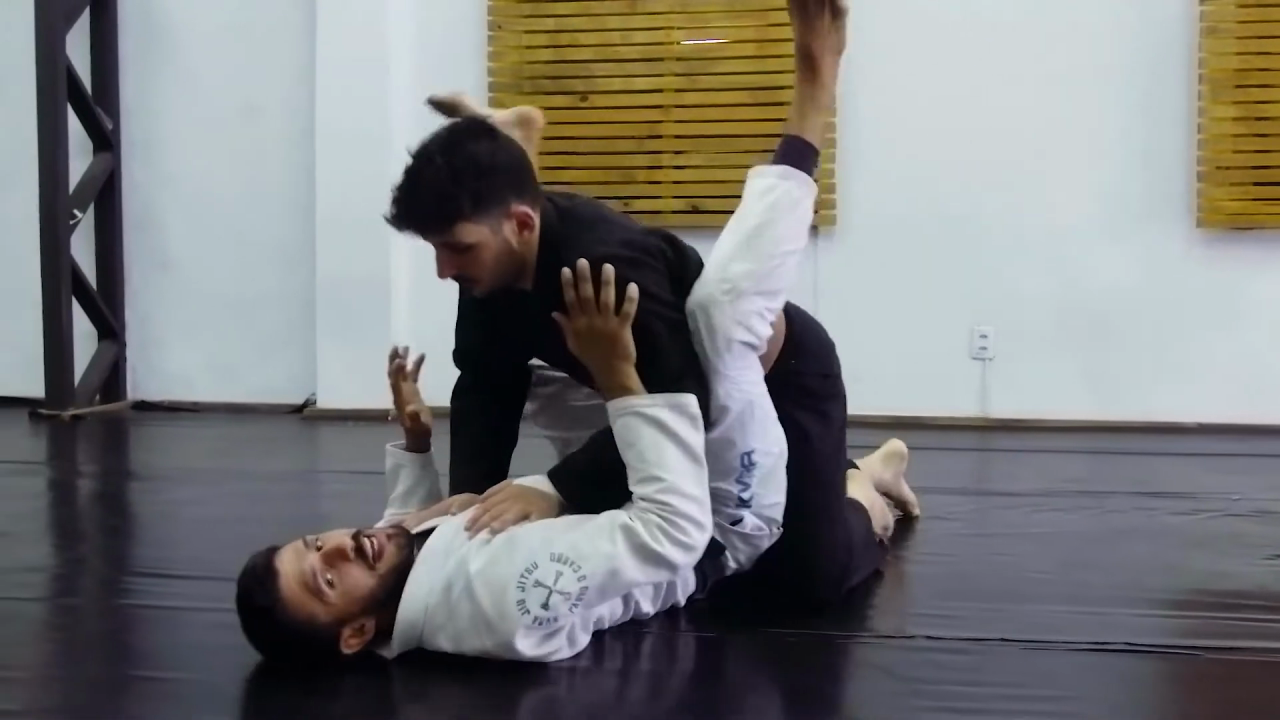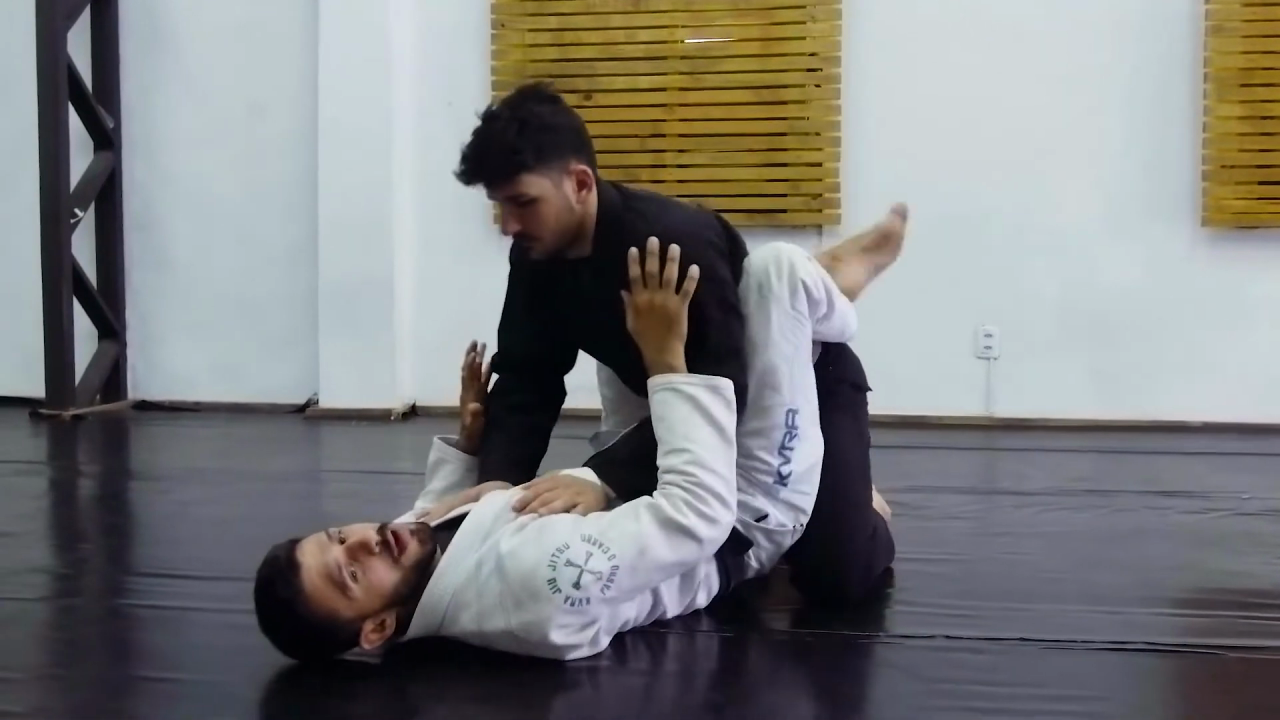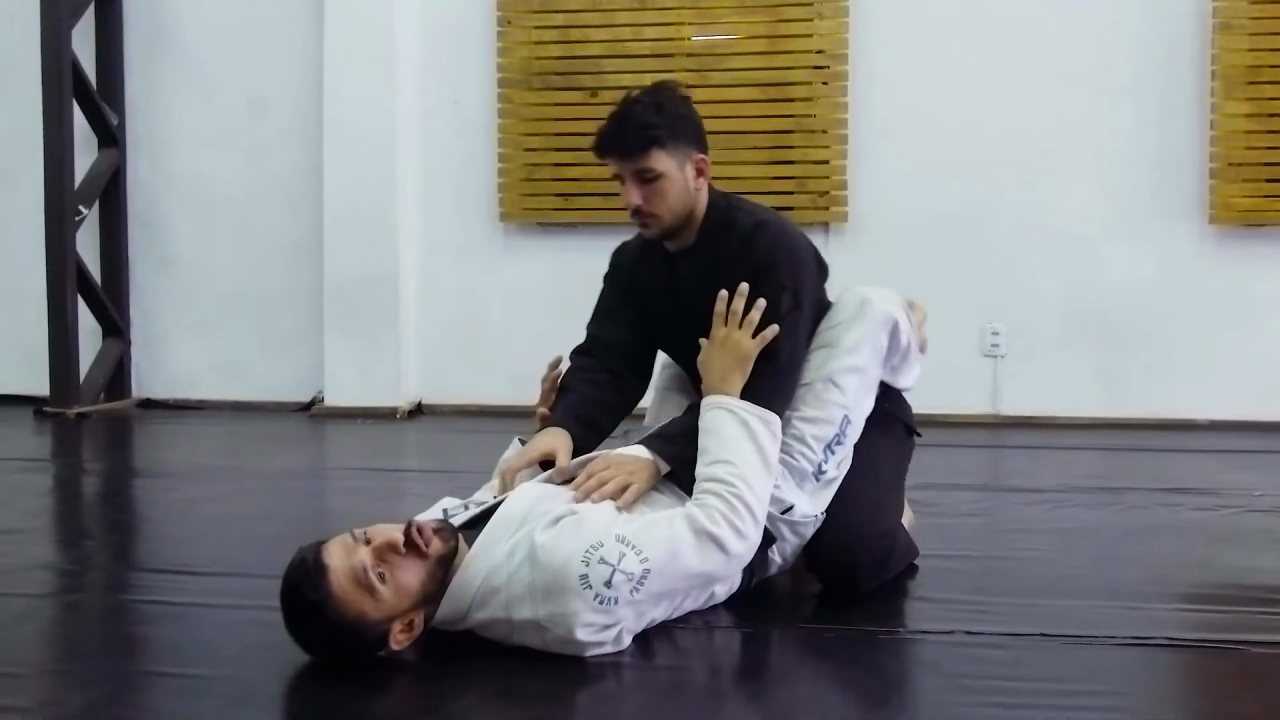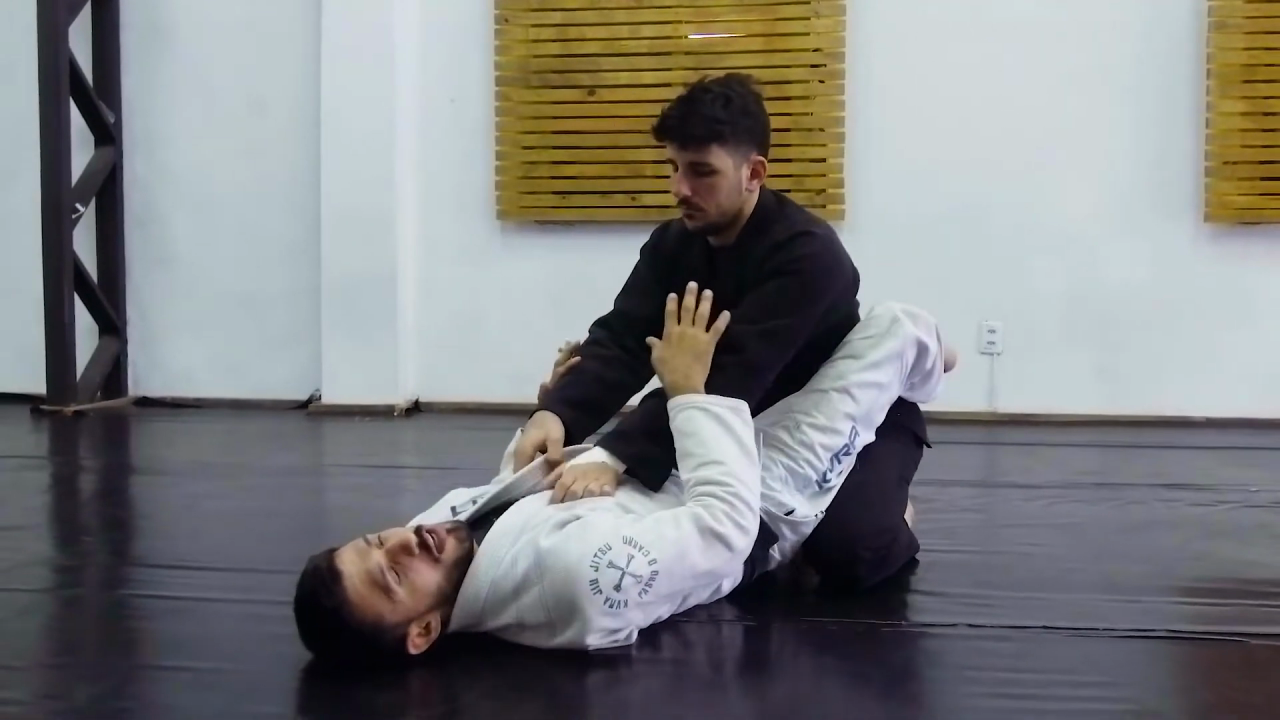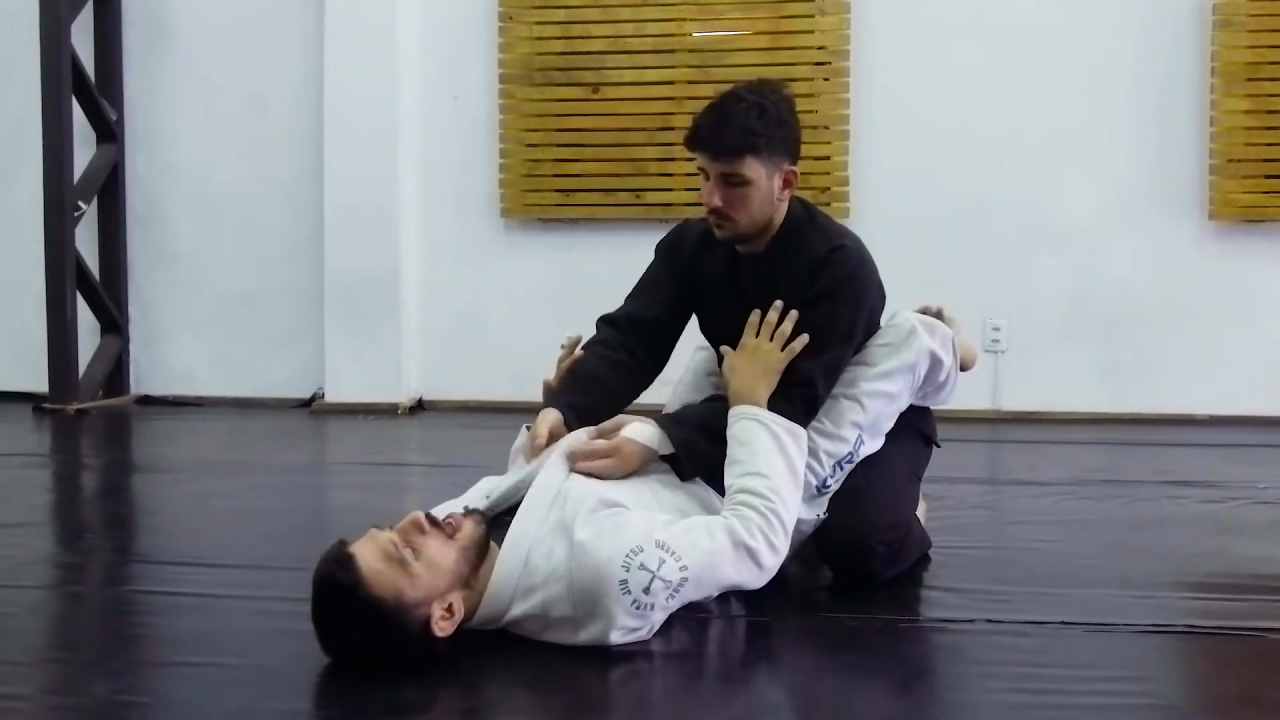
dt=0.5s
person 1, frame 1
left shoulder: (393, 571)
right shoulder: (500, 597)
right elbow: (677, 533)
left wrist: (412, 439)
right wrist: (621, 379)
left hip: (624, 499)
right hip: (719, 531)
right knee: (722, 303)
person 1, frame 2
left shoulder: (407, 552)
right shoulder: (528, 582)
right elbow: (698, 514)
left wrist: (467, 434)
right wrist: (665, 358)
left hip: (633, 489)
right hip: (745, 523)
right knee: (773, 269)
right ankle: (835, 285)
person 1, frame 3
left shoulder: (433, 534)
right shoulder: (560, 578)
right elbow: (727, 531)
right wrist: (725, 389)
left hip: (676, 478)
right hip: (756, 516)
left knee: (694, 334)
right knee: (866, 312)
right ankle: (896, 345)
person 1, frame 4
left shoulder: (438, 528)
right shoulder: (569, 576)
right elbow: (727, 524)
right wrist: (688, 390)
left hip: (672, 475)
right hip: (762, 510)
right knee: (895, 328)
right ankle: (917, 366)
person 1, frame 5
left shoulder: (451, 533)
right shoulder: (596, 572)
right elbow: (756, 540)
right wrist: (752, 402)
right hip: (762, 508)
right knee: (907, 335)
right ankle: (939, 355)
person 2, frame 1
left shoulder: (609, 264)
right shoulder: (494, 262)
right elbow: (488, 386)
left wrist: (557, 492)
right wrist: (469, 498)
left hip: (776, 370)
right hip: (692, 376)
left knee: (808, 581)
left ankle: (870, 486)
person 2, frame 2
left shoulder: (675, 243)
right shoulder: (536, 255)
right elbow: (528, 382)
left wrist: (604, 479)
right wrist: (499, 483)
left knee: (835, 578)
left ankle: (860, 508)
person 2, frame 3
left shoulder: (771, 245)
right shoulder: (634, 262)
left elbow: (763, 386)
right elbow: (607, 364)
left wrist: (655, 454)
right wrist: (563, 428)
left hip: (848, 411)
left knee: (847, 557)
left ankle: (884, 513)
person 2, frame 4
left shoulder: (807, 255)
right shoulder: (672, 246)
left elbow: (731, 375)
right elbow: (623, 342)
left wrist: (612, 456)
right wrist: (556, 411)
left knee: (845, 552)
left ankle: (890, 514)
person 2, frame 5
left shoulder: (840, 264)
right shoulder: (692, 246)
left elbow: (791, 400)
right elbow: (630, 339)
left wrist: (659, 439)
right wrist: (563, 407)
left knee: (858, 544)
left ankle: (895, 509)
